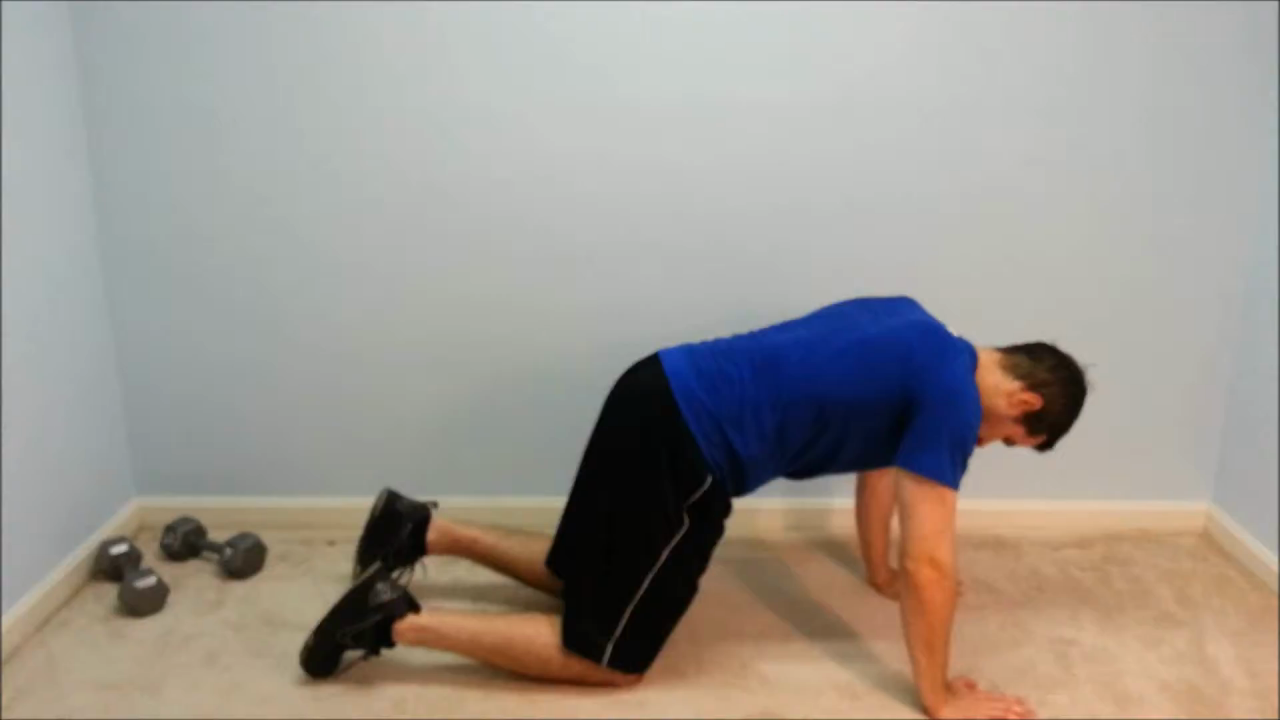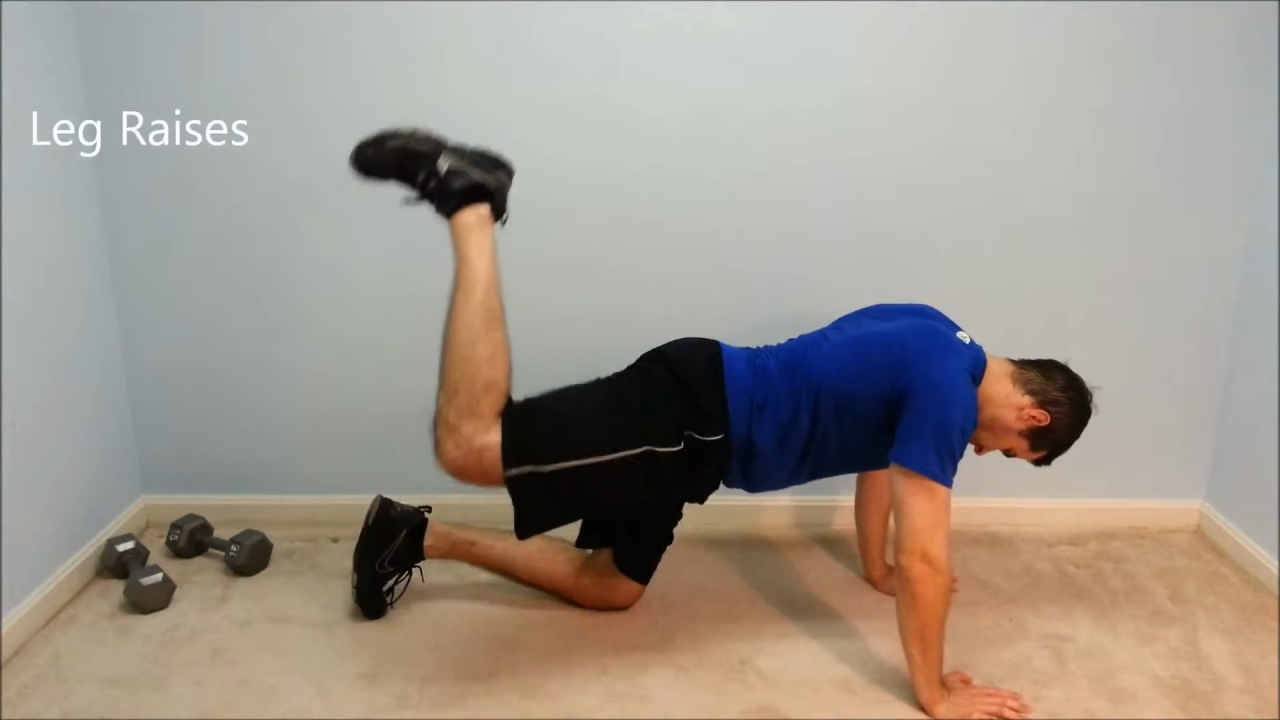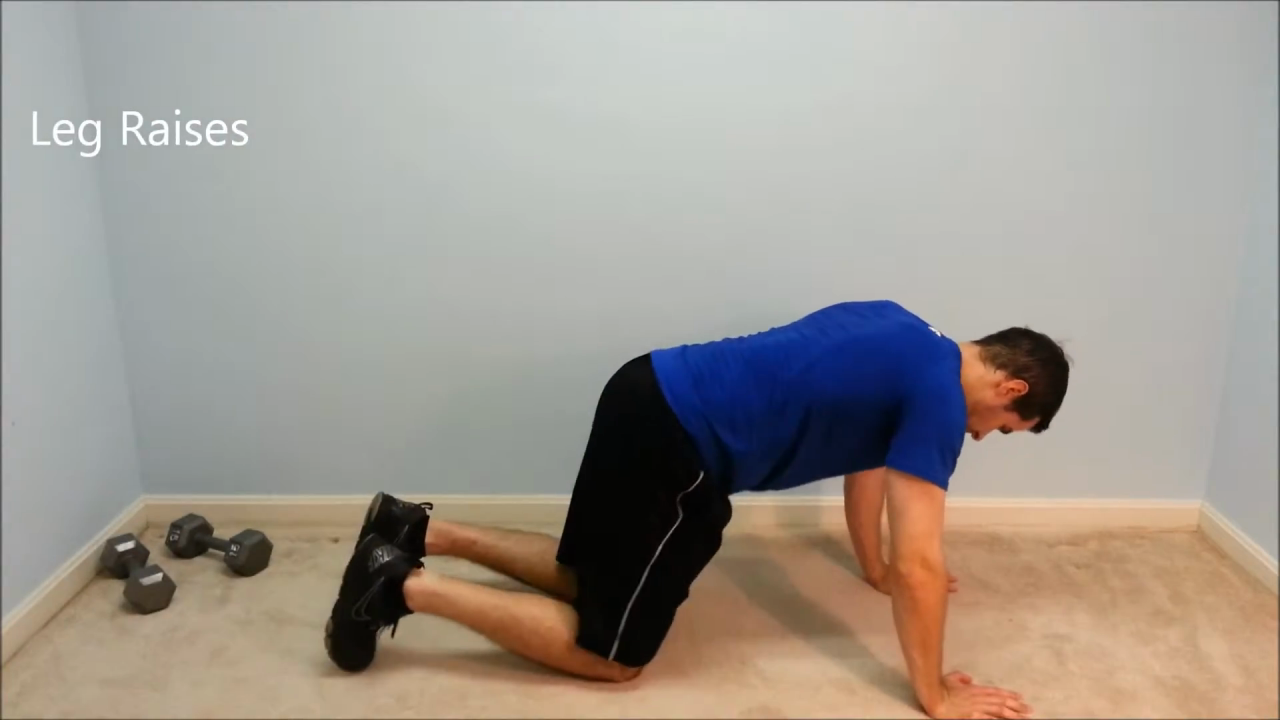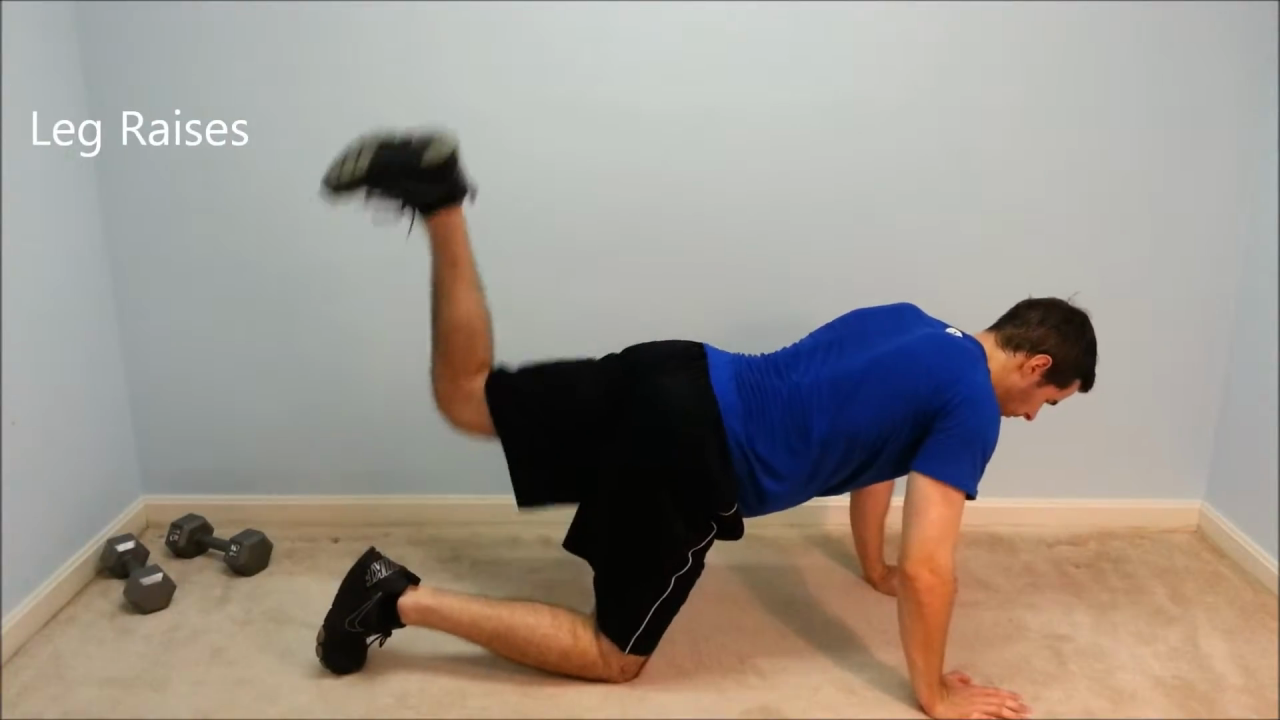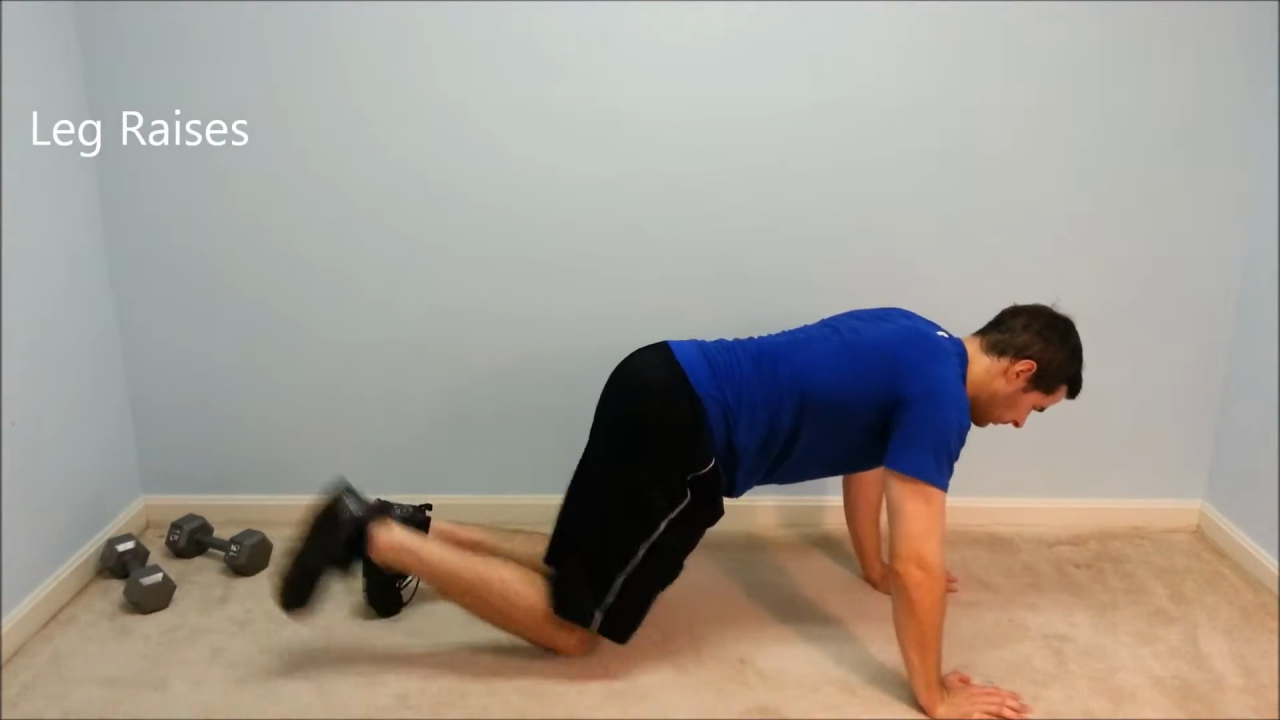
dt=1s
person 1, frame 1
left shoulder: (919, 338)
right shoulder: (951, 394)
left elbow: (877, 449)
right elbow: (930, 566)
left wrist: (877, 569)
left hip: (661, 399)
right hip: (679, 447)
left knee: (588, 575)
right knee: (607, 656)
left ankle: (427, 530)
right ankle: (402, 621)
person 1, frame 2
left shoulder: (933, 344)
right shoulder: (949, 394)
left elbow: (879, 452)
right elbow: (923, 562)
left wrist: (872, 566)
left hip: (693, 416)
right hip: (688, 413)
left knee: (607, 587)
right knee: (469, 444)
left ankle: (420, 536)
right ankle: (472, 206)
person 1, frame 3
left shoulder: (906, 337)
right shoulder: (939, 395)
left elbow: (864, 447)
right elbow: (920, 566)
left wrist: (871, 566)
left hip: (650, 397)
right hip: (669, 445)
left knee: (590, 577)
right knee: (609, 653)
left ankle: (421, 532)
right ankle: (409, 586)
person 1, frame 4
left shoulder: (915, 329)
right shoulder: (968, 406)
right elbow: (925, 568)
left wrist: (873, 563)
left hip: (668, 371)
right hip: (682, 446)
left knee: (465, 396)
right knee: (614, 655)
left ankle: (438, 194)
right ankle: (405, 601)
person 1, frame 5
left shoulder: (921, 347)
right shoulder: (945, 397)
left elbow: (868, 450)
right elbow: (922, 564)
left wrist: (874, 564)
left hip: (675, 391)
right hip: (673, 422)
left knee: (598, 579)
right knee: (567, 623)
left ankle: (423, 530)
right ankle: (375, 537)
